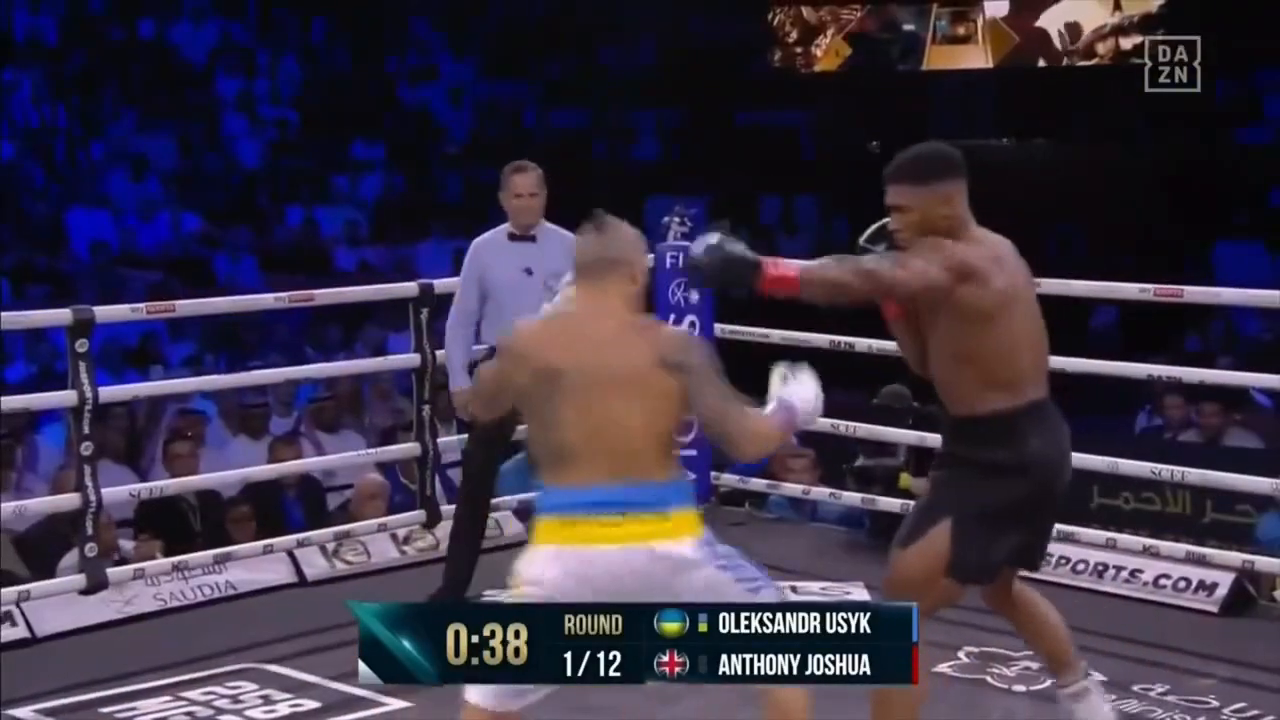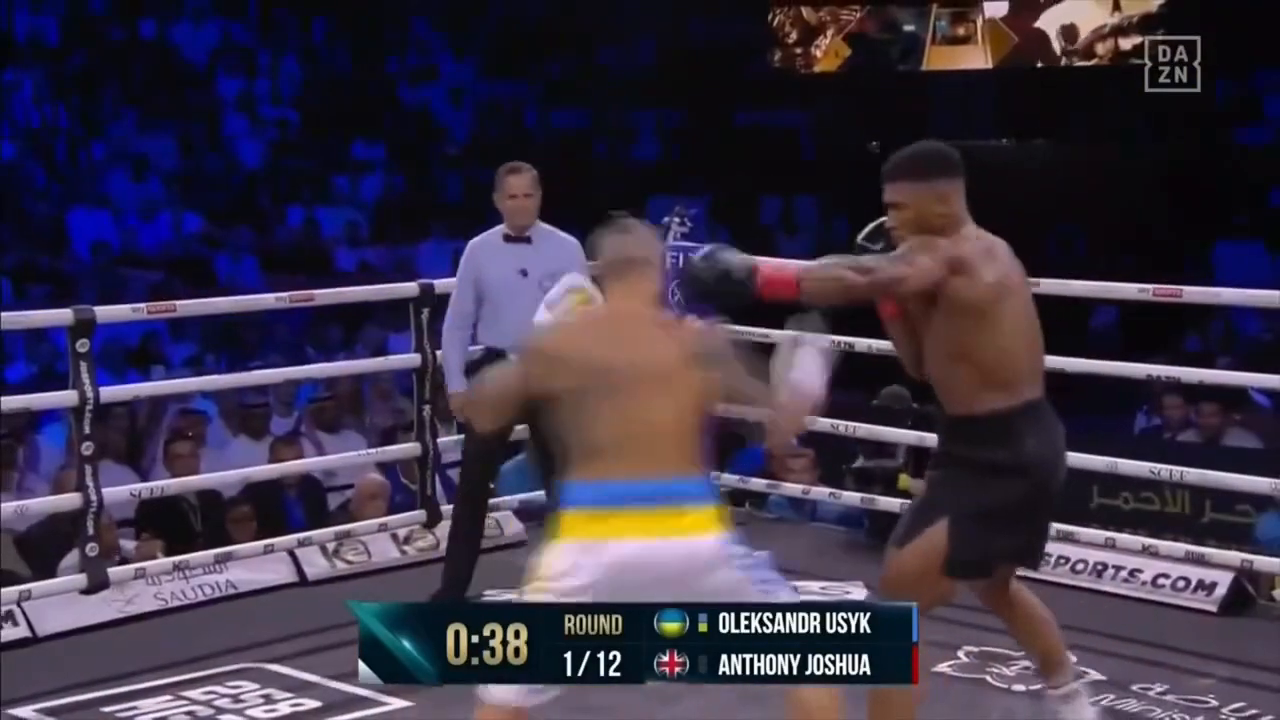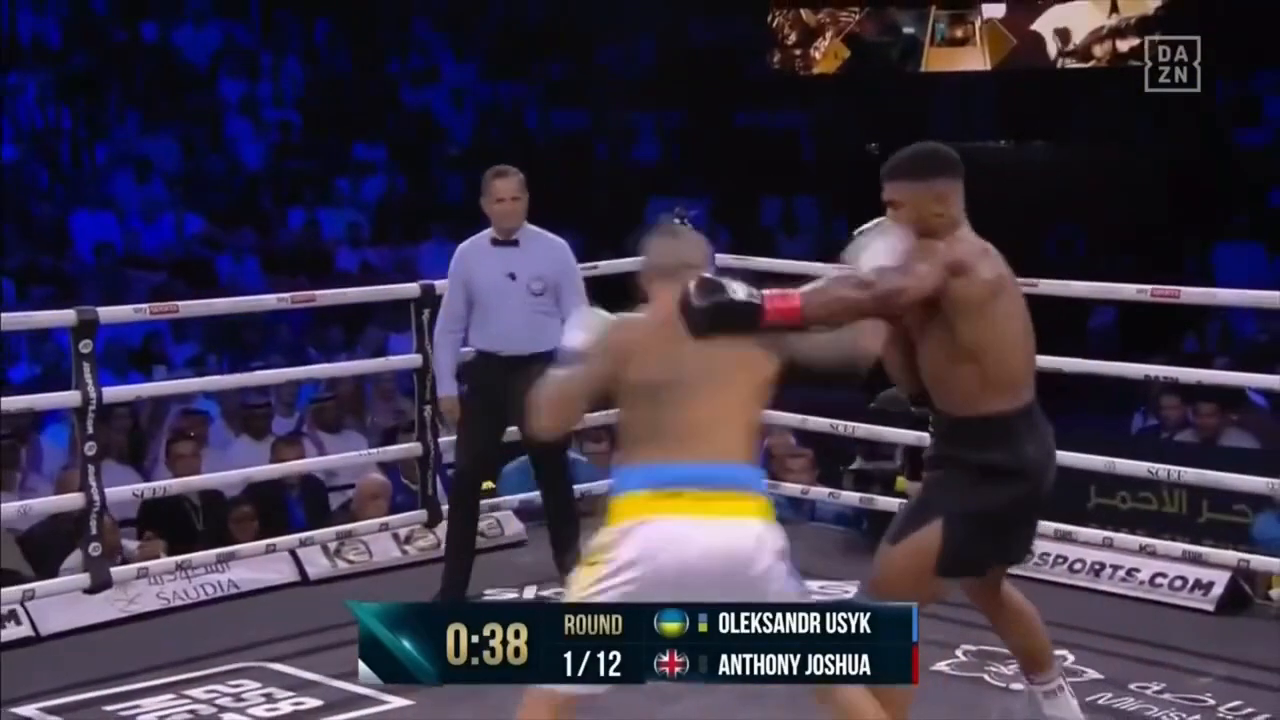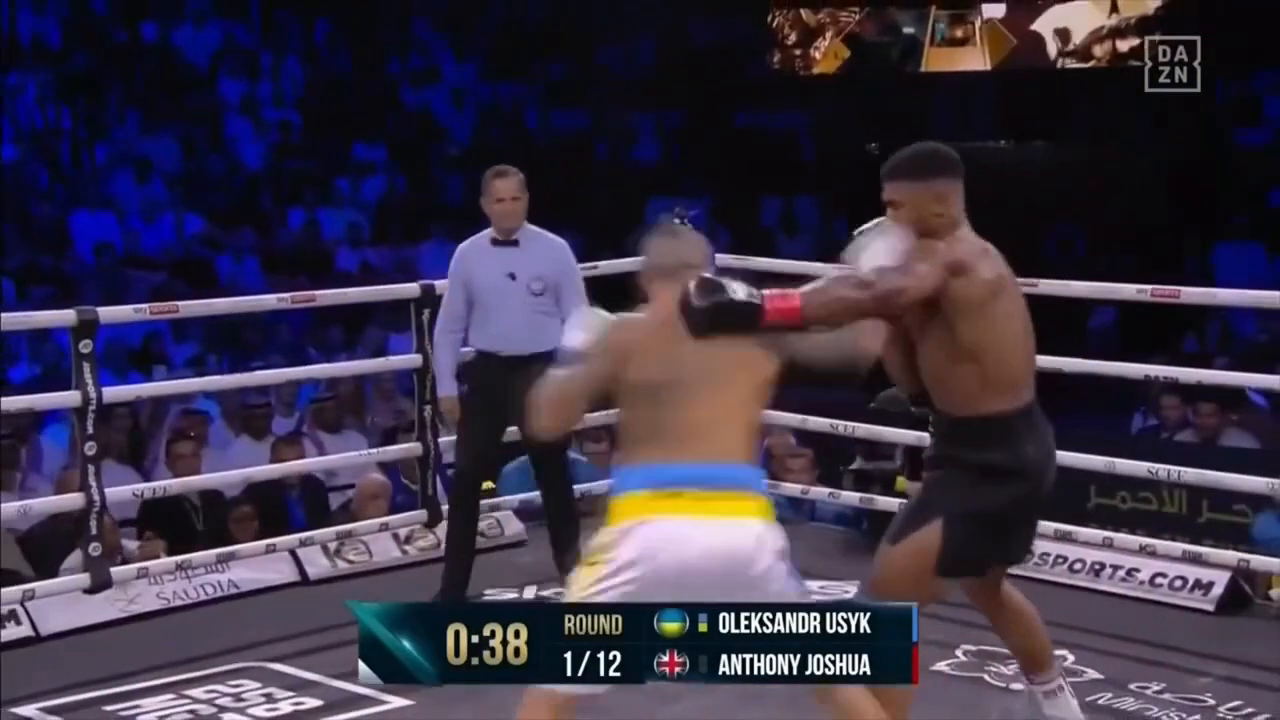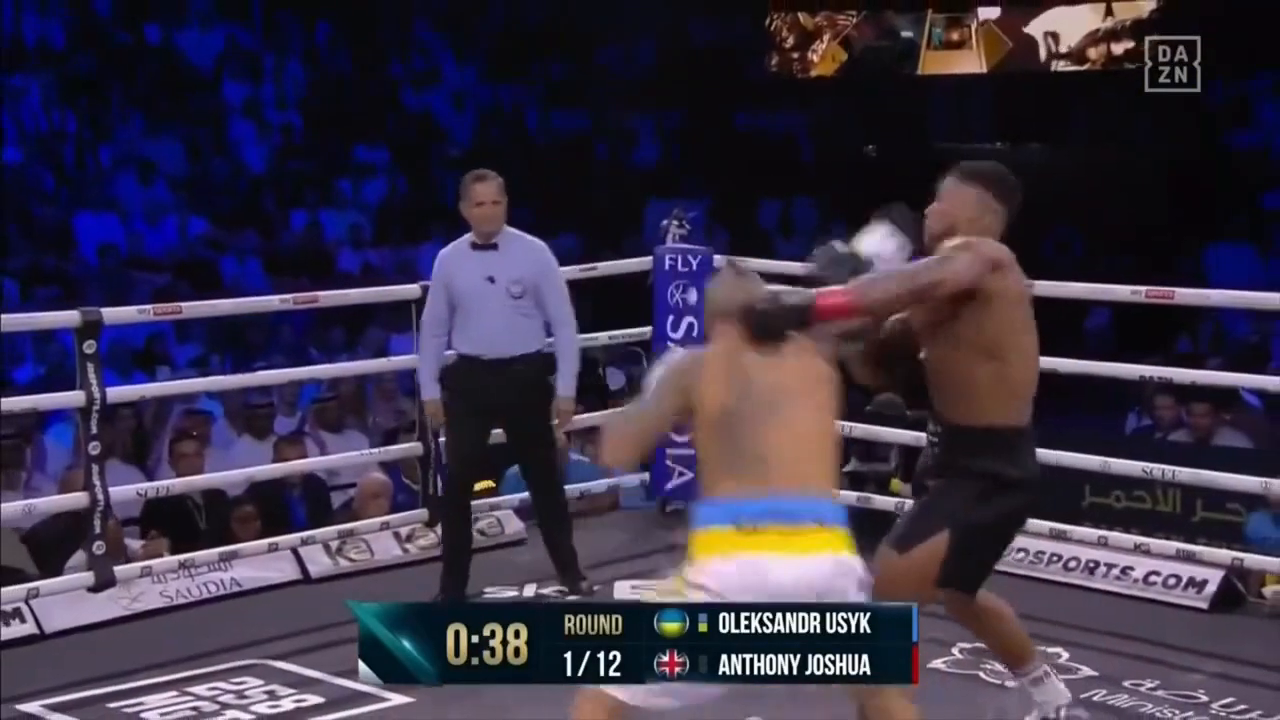
dt=0.1s
person 1, frame 1
left shoulder: (956, 261)
right shoulder: (989, 252)
left elbow: (863, 282)
right elbow: (927, 361)
left wrist: (757, 270)
right wrist: (893, 287)
left hip: (997, 458)
right hip: (1033, 442)
left knee: (901, 610)
right knee: (1000, 583)
person 1, frame 2
left shoulder: (950, 257)
right shoulder: (978, 254)
left elbow: (860, 278)
right elbow: (923, 365)
left wrist: (749, 275)
right wrist: (894, 298)
left hip: (993, 457)
right hip: (1027, 444)
left knee: (894, 606)
right knee: (996, 584)
person 1, frame 3
left shoulder: (947, 259)
right shoulder: (963, 260)
left elbow: (865, 296)
right elbow: (910, 378)
left wrist: (755, 308)
right wrist: (888, 302)
left hip: (988, 459)
right hip: (1015, 447)
left knee: (885, 603)
right knee: (985, 584)
person 1, frame 4
left shoulder: (948, 261)
right shoulder: (931, 273)
left elbow: (866, 297)
right elbow: (906, 377)
left wrist: (754, 307)
left hip: (988, 459)
right hip: (1018, 447)
left knee: (882, 605)
right knee: (983, 586)
person 1, frame 5
left shoulder: (982, 258)
right shoulder: (947, 288)
left elbow: (910, 285)
left wrist: (808, 307)
left hip: (985, 470)
right hip: (969, 458)
left knee: (882, 605)
right knee: (957, 593)
person 2, frame 1
left shoulder: (526, 343)
right shoulder: (671, 346)
left elbow: (480, 406)
right elbow: (745, 443)
right wrist: (790, 413)
left hip: (567, 547)
right hip: (665, 543)
person 2, frame 2
left shoulder: (555, 342)
right shoulder: (702, 342)
left elbow: (482, 413)
right elbow: (780, 426)
right wrist: (805, 386)
left hip: (594, 541)
right hip: (691, 537)
person 2, frame 3
left shoulder: (624, 335)
right shoulder: (756, 329)
left elbow: (546, 421)
right elbow: (864, 346)
left wrist: (572, 356)
left hip: (648, 528)
right hip: (739, 528)
person 2, frame 4
left shoulder: (626, 335)
right shoulder: (760, 331)
left elbow: (545, 421)
right elbow: (863, 345)
left wrist: (567, 355)
left hip: (652, 530)
right hip: (747, 526)
person 2, frame 5
left shoulder: (694, 369)
right shoulder: (814, 354)
left elbow: (615, 454)
left wrist: (653, 395)
left hip: (730, 563)
right hip: (822, 559)
person 3, frame 1
left shoulder: (568, 246)
right shoulder: (483, 249)
right elbow: (461, 318)
right wrist: (459, 380)
right knee: (478, 473)
right ankle: (455, 581)
person 3, frame 2
left shoulder: (565, 247)
right shoulder: (479, 252)
right elbow: (458, 321)
right wrist: (456, 383)
right hip: (497, 369)
left knee: (558, 473)
right knee: (474, 476)
right ankle: (453, 585)
person 3, frame 3
left shoulder: (555, 250)
right shoulder: (468, 255)
right elbow: (449, 325)
right wrist: (447, 387)
left hip: (541, 372)
right hip: (489, 373)
left knee: (554, 478)
right knee: (467, 479)
left ankle: (571, 570)
right ankle: (452, 588)
person 3, frame 4
left shoulder: (554, 250)
right shoulder: (468, 255)
right elbow: (449, 325)
right wrist: (446, 386)
left hip: (540, 372)
right hip: (488, 373)
left knee: (554, 477)
right knee: (467, 480)
left ankle: (572, 573)
right ankle: (453, 588)
person 3, frame 5
left shoulder: (535, 253)
right shoulder: (449, 259)
left elbow: (563, 324)
right elbow: (433, 329)
left wrist: (566, 388)
right wrist: (430, 390)
left hip: (526, 374)
right hip: (471, 378)
left knee: (543, 478)
right knee: (456, 482)
left ankle: (570, 573)
right ankle: (452, 588)
